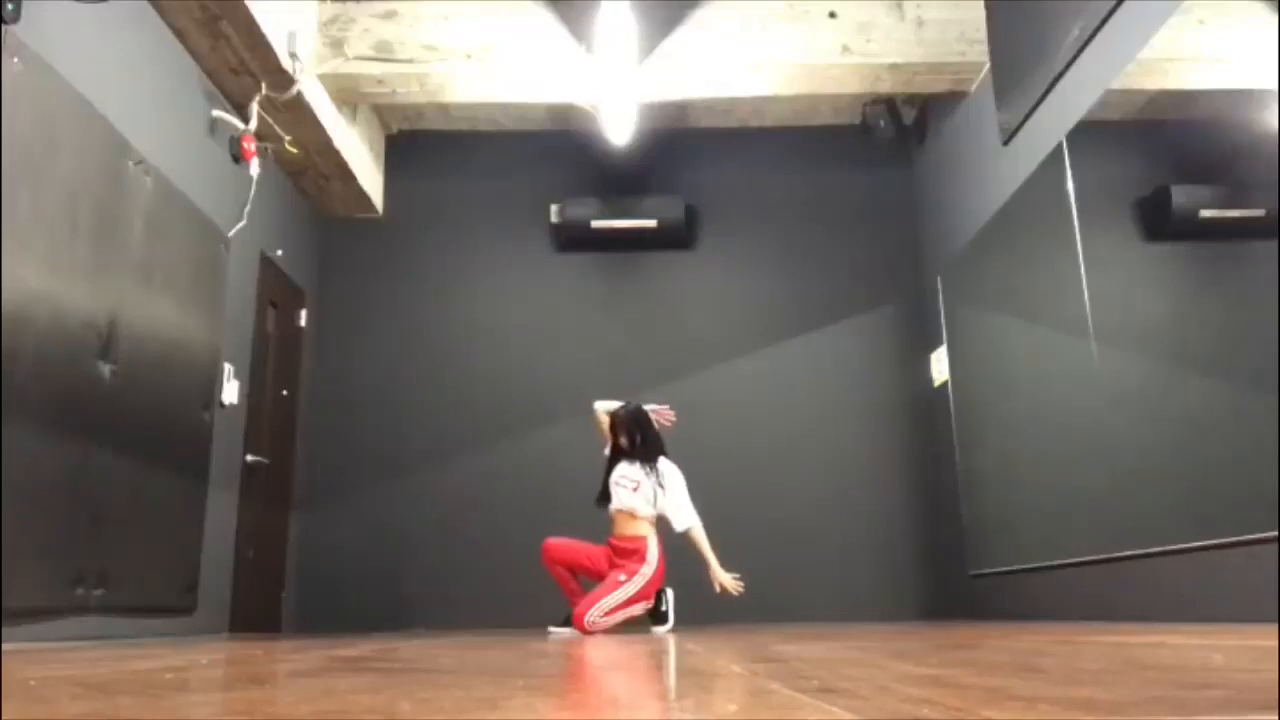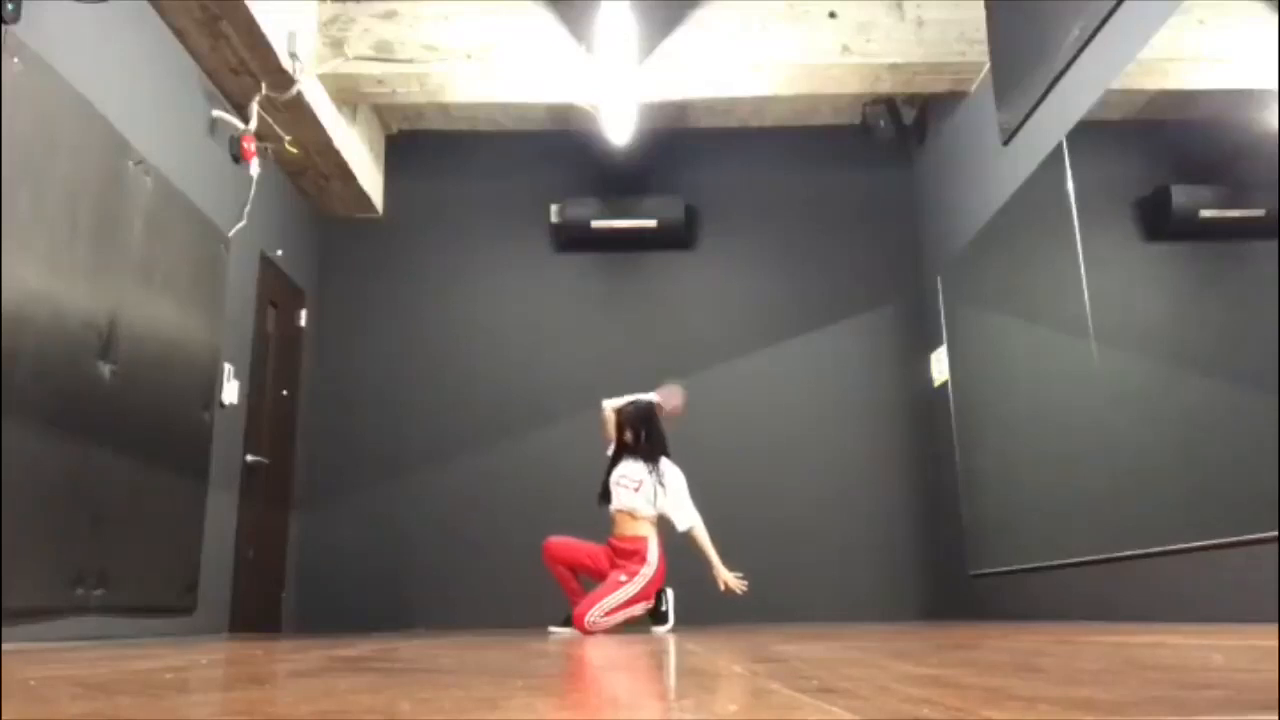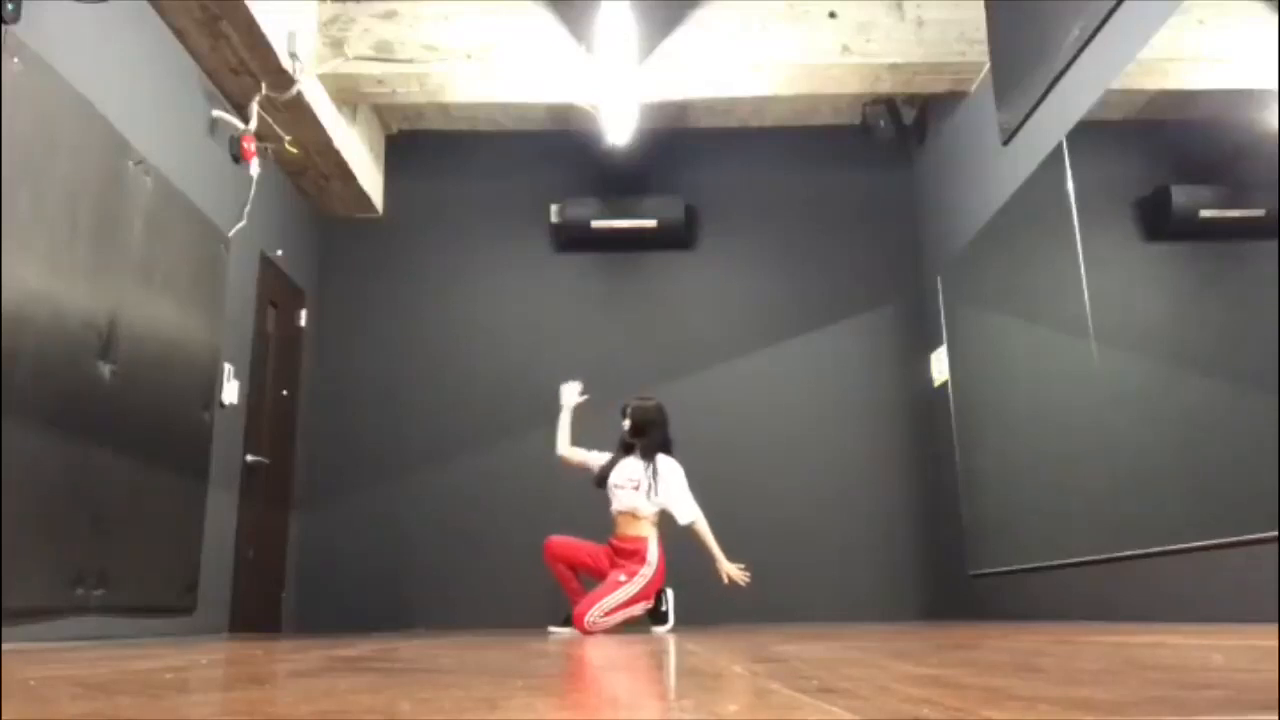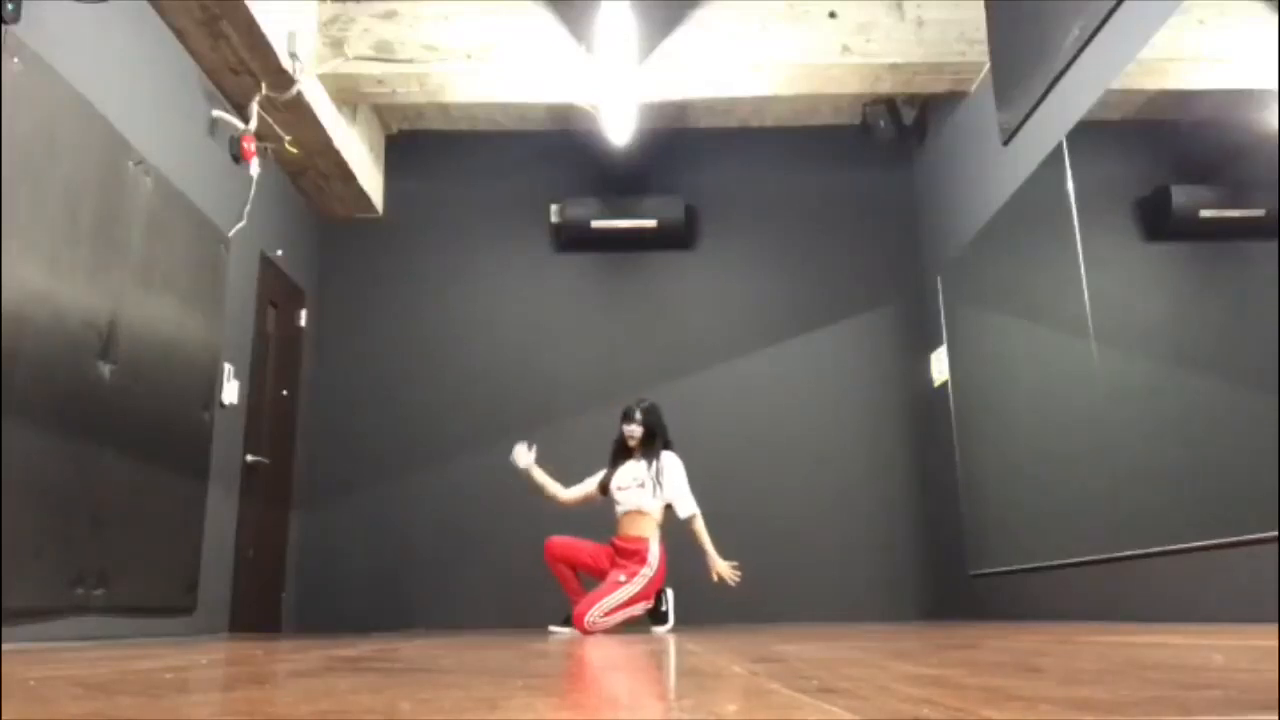
dt=0.4s
person 1, frame 1
left shoulder: (664, 470)
right shoulder: (619, 459)
left elbow: (690, 519)
right elbow: (600, 408)
left wrist: (714, 567)
right wrist: (642, 412)
left hip: (644, 560)
right hip: (614, 553)
left knee: (587, 621)
right knee: (552, 549)
left ankle: (652, 603)
right ankle: (581, 608)
person 1, frame 2
left shoulder: (665, 470)
right shoulder: (623, 457)
left elbow: (691, 520)
right elbow: (608, 406)
left wrist: (718, 567)
right wrist: (650, 400)
left hip: (644, 562)
right hip: (614, 554)
left knee: (587, 622)
right knee: (553, 549)
left ankle: (653, 602)
right ankle: (582, 609)
person 1, frame 3
left shoulder: (665, 467)
right shoulder: (616, 461)
left elbow: (693, 514)
right elbow: (564, 452)
left wrist: (721, 559)
right wrist: (567, 406)
left hip: (644, 560)
right hip: (615, 553)
left knee: (586, 621)
left ankle: (652, 603)
right ankle: (581, 608)
person 1, frame 4
left shoulder: (667, 461)
right shoulder: (617, 468)
left elbow: (691, 511)
right elbow: (567, 496)
left wrist: (712, 557)
right wrist: (531, 469)
left hip: (647, 559)
right hip: (616, 553)
left knee: (586, 621)
right knee: (555, 547)
left ankle: (652, 603)
right ankle: (582, 609)
